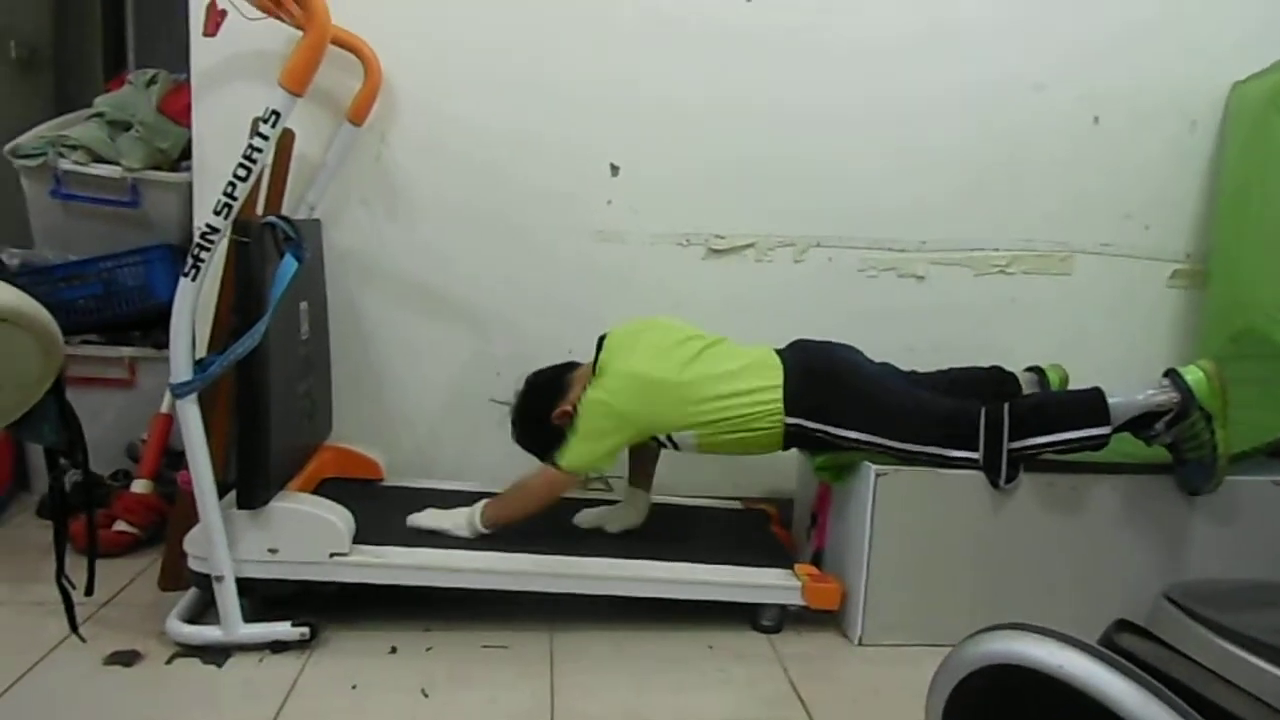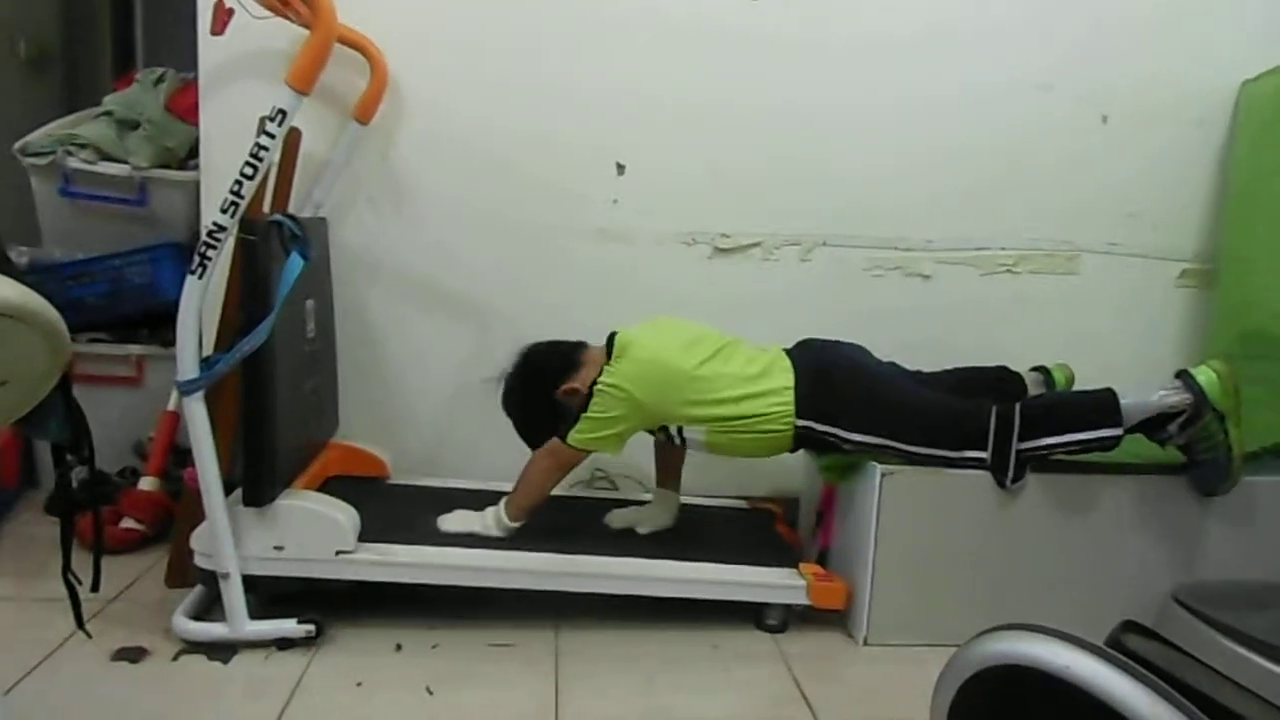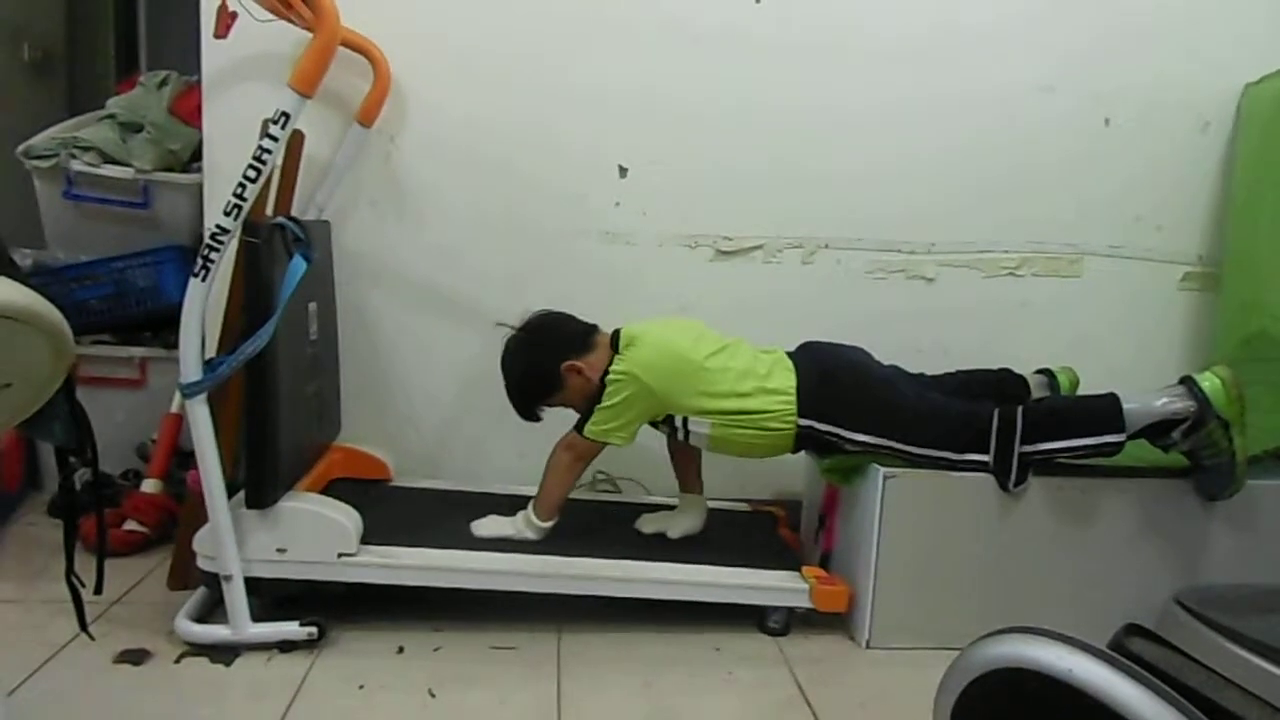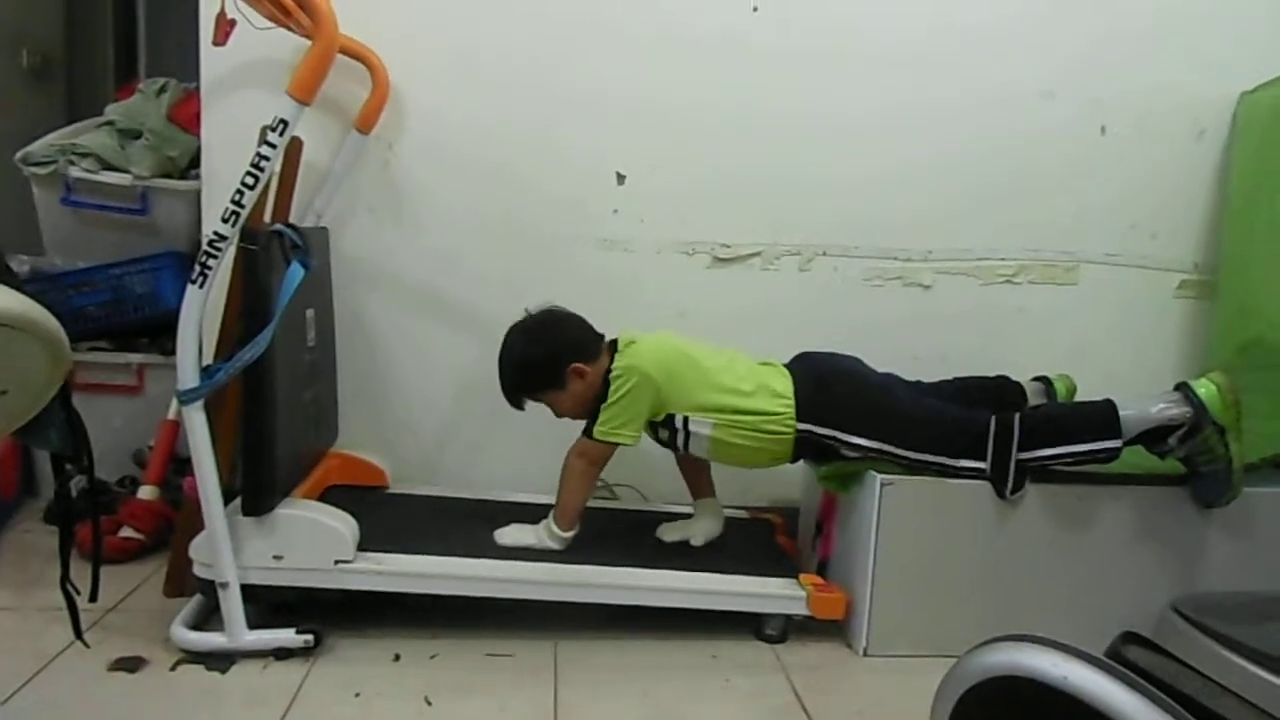
dt=0.4s
person 1, frame 1
left shoulder: (608, 400)
right shoulder: (626, 341)
left elbow: (549, 483)
left wrist: (469, 519)
right wrist: (631, 505)
left hip: (814, 402)
right hip: (805, 367)
left knee: (981, 436)
right knee: (923, 393)
left ankle: (1165, 401)
person 1, frame 2
left shoulder: (620, 385)
right shoulder: (637, 338)
left elbow: (553, 458)
left wrist: (499, 520)
right wrist: (661, 505)
left hip: (826, 406)
right hip: (815, 368)
left knee: (992, 436)
right knee: (930, 392)
left ankle: (1179, 400)
person 1, frame 3
left shoulder: (628, 373)
right shoulder: (641, 337)
left elbow: (572, 451)
right elbow: (682, 417)
left wrist: (532, 523)
right wrist: (689, 506)
left hip: (826, 406)
right hip: (817, 371)
left knee: (992, 439)
right knee: (933, 394)
left ankle: (1184, 407)
person 1, frame 4
left shoulder: (630, 371)
right shoulder: (638, 355)
left elbow: (586, 459)
right elbow: (684, 432)
left wrist: (556, 531)
right wrist: (705, 512)
left hip: (825, 414)
right hip: (811, 386)
left knee: (990, 446)
right knee: (934, 403)
left ankle: (1180, 414)
